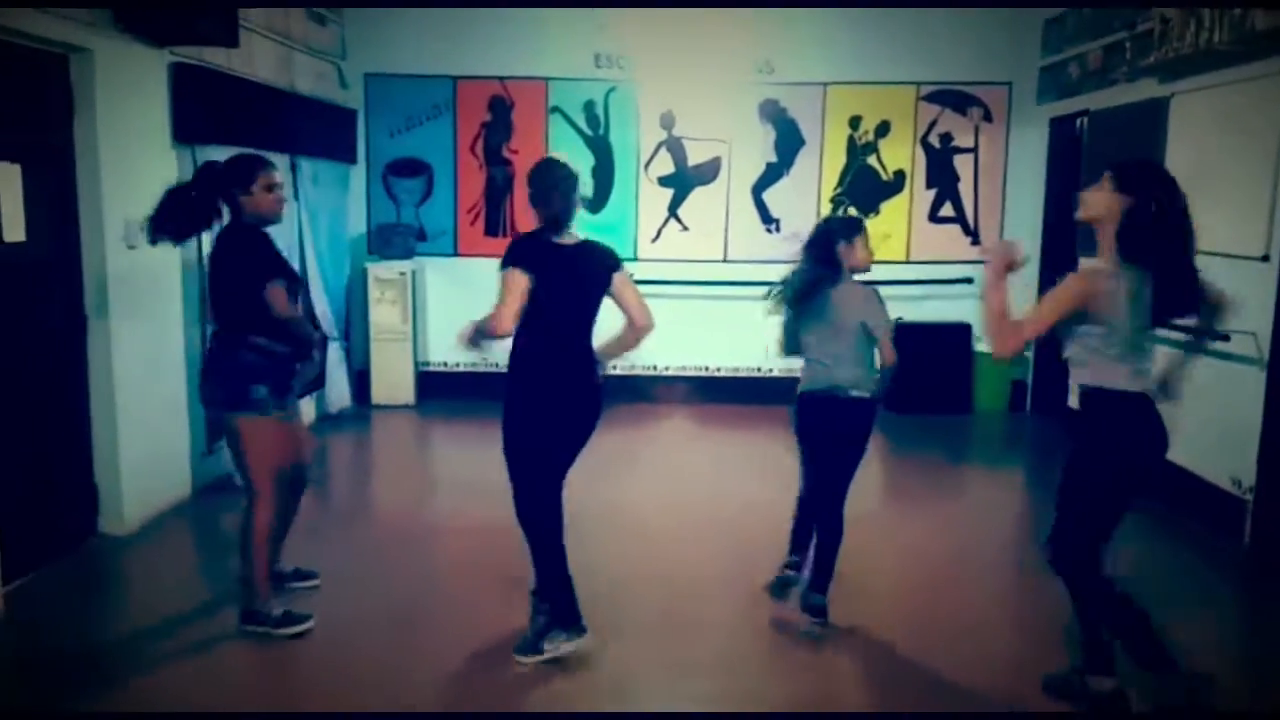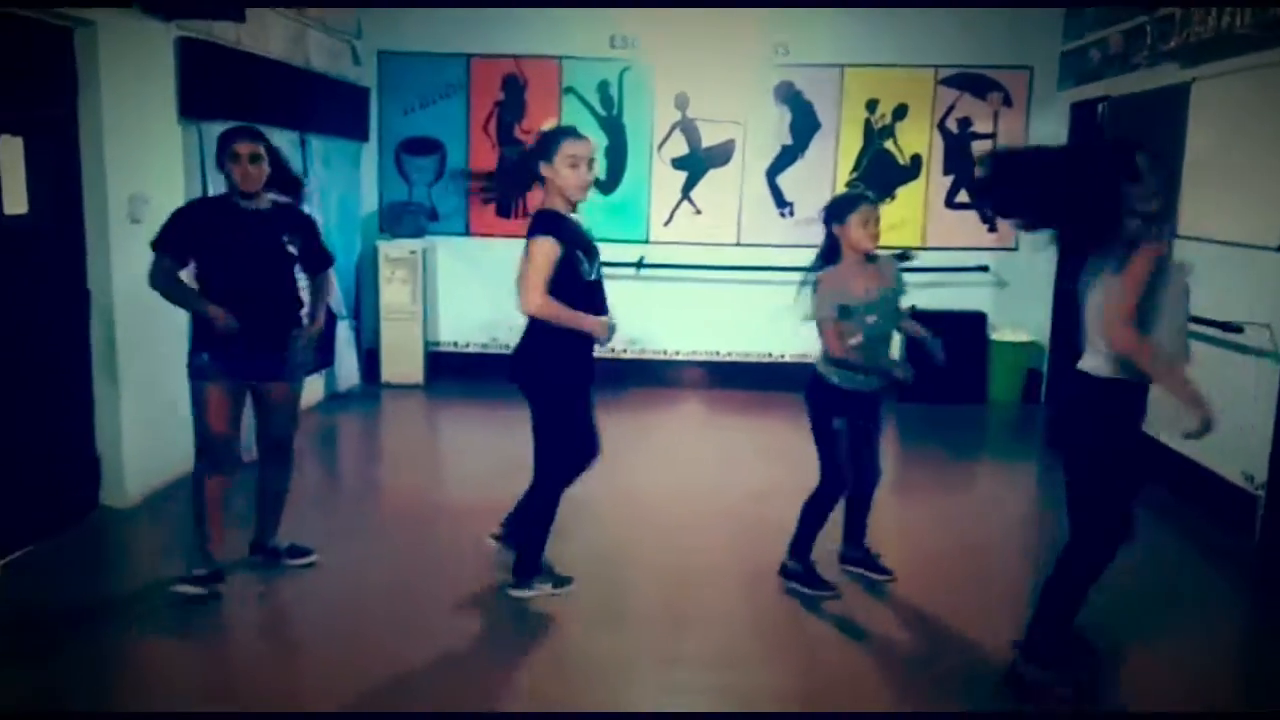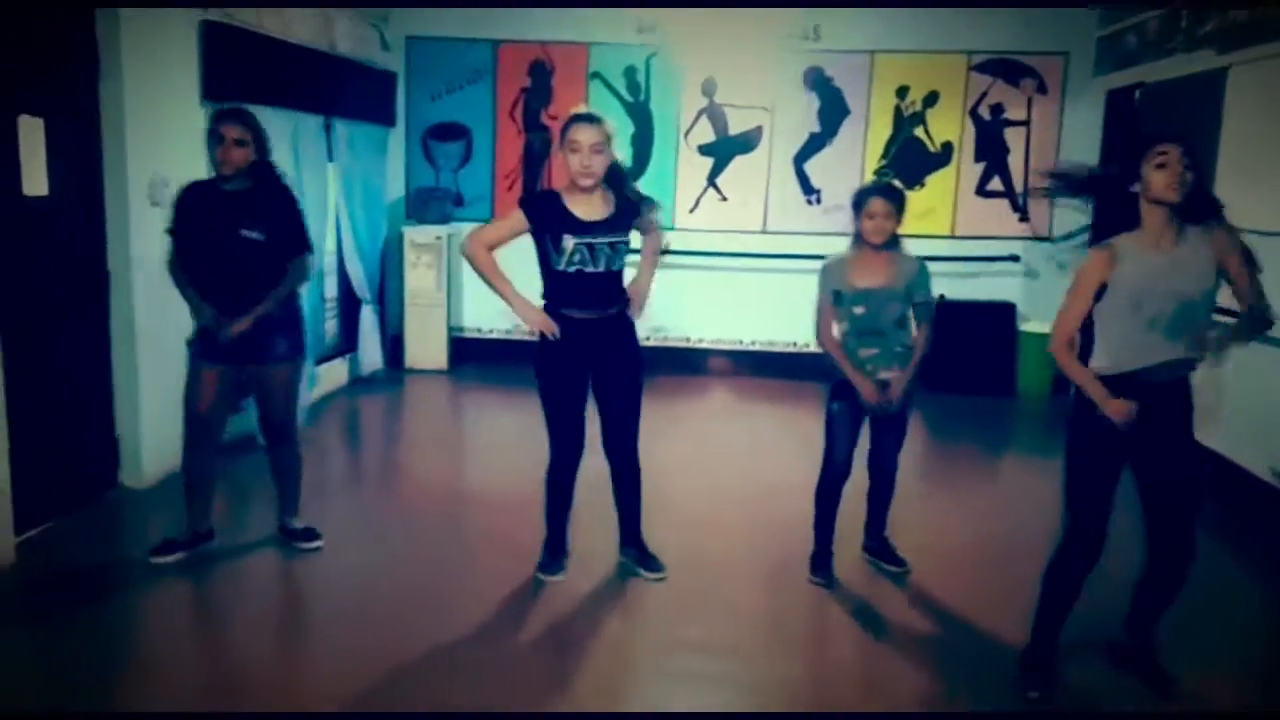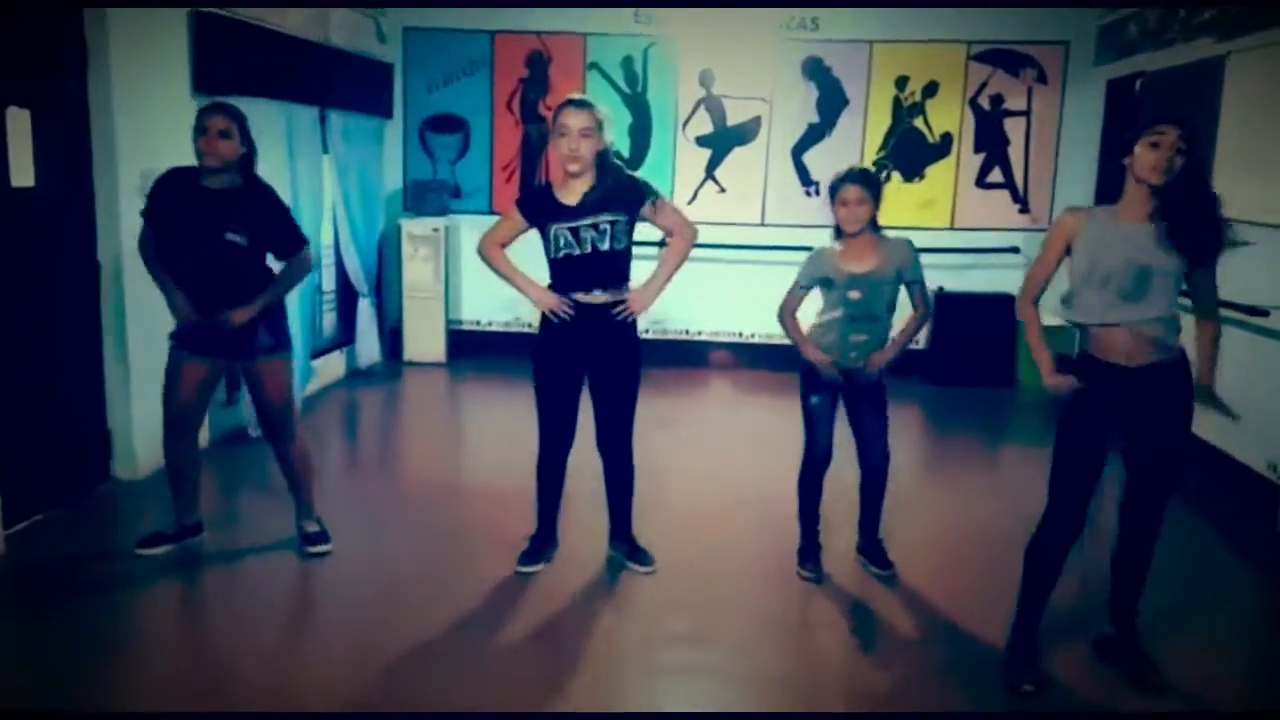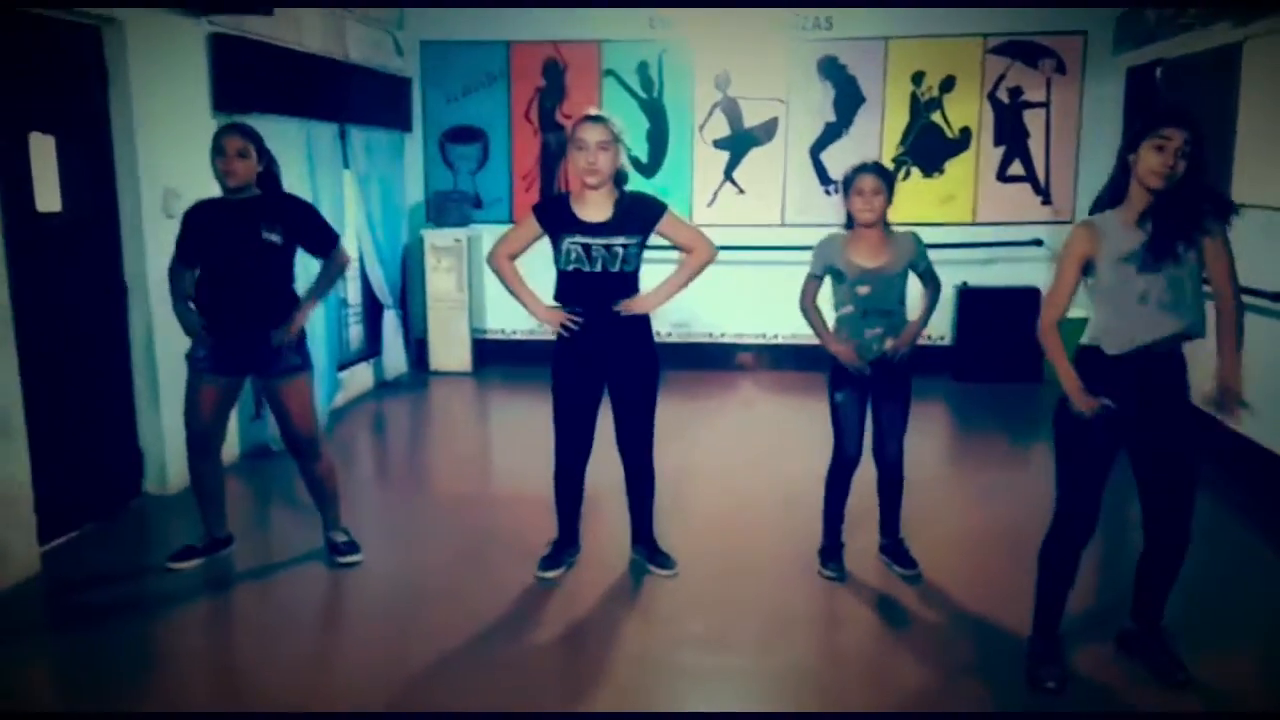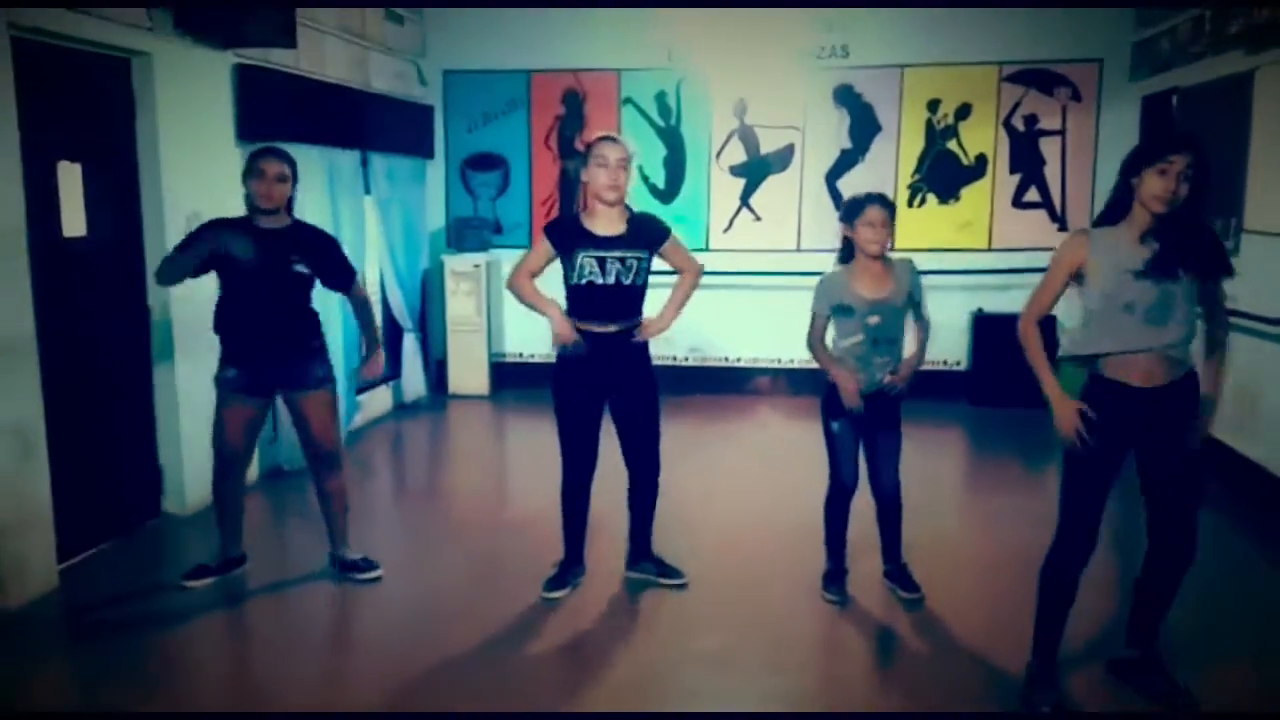
dt=0.3s
person 1, frame 1
left shoulder: (1091, 278)
right shoulder: (1146, 270)
left elbow: (1008, 342)
right elbow: (1207, 312)
left wrist: (996, 274)
right wrist: (1173, 370)
left hip: (1109, 426)
right hip: (1136, 423)
left knee: (1073, 554)
right knee: (1078, 550)
left ankle: (1146, 666)
right ankle: (1098, 670)
person 1, frame 2
left shoulder: (1102, 250)
right shoulder: (1145, 250)
right elbow: (1119, 333)
right wrist: (1190, 395)
left hip: (1090, 401)
right hip: (1108, 409)
left knee: (1096, 532)
right knee: (1096, 540)
left ankle: (1054, 638)
right ankle: (1039, 658)
person 1, frame 3
left shoulder: (1215, 241)
right shoulder: (1108, 256)
left elbow: (1258, 314)
right elbow: (1061, 343)
left wrist: (1225, 335)
right wrist: (1102, 398)
left hip: (1169, 409)
right hip: (1102, 409)
left knee: (1176, 548)
right knee: (1084, 541)
left ankle: (1135, 642)
right ankle: (1039, 650)
person 1, frame 4
left shoulder: (1185, 232)
right shoulder: (1078, 223)
left elbow: (1206, 313)
right elbow: (1027, 299)
left wrist: (1203, 378)
right wrist: (1046, 367)
left hip: (1162, 390)
right hip: (1093, 385)
left knee: (1141, 525)
right knee: (1062, 519)
left ankle: (1120, 634)
right ankle: (1023, 640)
person 1, frame 5
left shoulder: (1198, 220)
right shoulder: (1091, 232)
left elbow: (1227, 300)
right elbow: (1049, 319)
left wrist: (1229, 378)
right wrist: (1073, 389)
left hip: (1165, 382)
right hip: (1099, 380)
left knee: (1172, 522)
right knee: (1076, 518)
left ankle: (1144, 631)
right ankle: (1044, 639)
person 1, frame 6
left shoulder: (1192, 249)
right shoulder: (1085, 246)
left elbow: (1215, 326)
right elbow: (1029, 322)
left wrist: (1208, 401)
right wrist: (1056, 396)
left hip: (1174, 407)
right hip: (1105, 405)
left knee: (1175, 547)
right knee: (1074, 541)
left ankle: (1139, 655)
right ankle: (1042, 664)
person 2, frame 1
left shoulder: (524, 252)
right shoulder: (600, 257)
left elbow: (502, 323)
right elbow: (642, 321)
left wrist: (473, 332)
right wrist: (607, 353)
left hip: (532, 389)
right hip: (582, 390)
left knee: (530, 500)
right knee: (548, 493)
left ankle: (564, 621)
right ankle: (550, 601)
person 2, frame 2
left shoulder: (557, 223)
right shoulder: (553, 225)
right elbow: (531, 300)
left wrist: (588, 317)
right wrist: (592, 324)
left hip: (544, 358)
right hip: (556, 363)
left knee: (581, 449)
right knee: (557, 463)
left ankle: (515, 528)
right ankle: (526, 571)
person 2, frame 3
left shoulder: (628, 203)
right shoulder: (541, 206)
left elbow: (654, 234)
right elbow: (475, 246)
left wrist: (642, 282)
right wrist: (520, 305)
left hip: (616, 339)
right hip: (561, 341)
left knee: (623, 449)
right knee: (565, 451)
left ankle: (633, 543)
right ankle: (555, 545)
person 2, frame 4
left shoulder: (628, 191)
right shoulder: (538, 201)
left elbow: (684, 233)
right elbow: (490, 246)
left wrist: (651, 289)
right wrist: (532, 291)
left hip: (615, 329)
right hip: (562, 330)
left knee: (616, 442)
right knee: (554, 441)
left ankle: (622, 537)
right ankle: (544, 536)
person 2, frame 5
left shoulder: (641, 208)
right shoulder: (553, 210)
left elbow: (702, 248)
right elbow: (499, 255)
left wrist: (657, 296)
right wrist: (536, 307)
left hip: (631, 337)
right hip: (577, 340)
left knee: (637, 448)
right knee: (571, 449)
left ankle: (644, 541)
right ankle: (566, 542)
person 2, frame 6
left shoulder: (648, 228)
right shoulder: (563, 230)
left elbow: (691, 269)
right elbow: (518, 279)
left wrist: (666, 317)
right wrist: (553, 312)
left hip: (630, 356)
right hip: (579, 356)
left knee: (645, 464)
right knee: (577, 468)
left ankle: (642, 555)
right ankle: (572, 562)
person 3, frame 1
left shoulder: (232, 243)
right shoulder: (251, 244)
left elbow: (239, 316)
right elbow: (283, 308)
left wrist: (289, 349)
right wrist: (308, 341)
left hip: (258, 376)
right hip: (249, 378)
left knee: (294, 474)
right knee: (266, 489)
left ankle: (265, 569)
right ankle: (260, 605)
person 3, frame 2
left shoulder: (294, 219)
right shoulder: (199, 216)
left elbow: (321, 274)
right elbow: (161, 274)
left wrist: (317, 317)
right wrist: (206, 309)
left hip: (279, 349)
right hip: (219, 351)
left knee: (278, 449)
right knee: (216, 453)
left ankle: (266, 541)
right ankle: (206, 562)
person 3, frame 3
left shoulder: (274, 199)
right shoulder: (193, 198)
left elbow: (300, 268)
right elbow: (177, 260)
left wrist: (250, 317)
right wrist: (197, 302)
left hip: (272, 331)
right hip: (212, 333)
left knee: (280, 431)
right knee: (199, 433)
left ankle: (290, 519)
right ankle: (198, 529)
person 3, frame 4
left shoulder: (259, 201)
right shoulder: (172, 186)
left elbow: (301, 262)
right elbow: (149, 242)
left wrist: (253, 306)
right wrist: (172, 292)
left hip: (257, 326)
right hip: (196, 327)
left knee: (280, 427)
right knee: (178, 425)
left ankle: (308, 519)
right ankle: (187, 522)
person 3, frame 5
left shoulder: (286, 209)
right shoulder: (201, 216)
left elbow: (338, 258)
right elbow: (182, 270)
left wrist: (304, 309)
right wrist: (181, 307)
left hip: (276, 344)
right hip: (215, 344)
left knee: (305, 444)
right knee: (200, 443)
left ankle: (335, 530)
right ankle: (217, 535)
person 3, frame 6
left shoulder: (313, 241)
right shoulder: (222, 233)
left elbow: (355, 293)
right elbow: (166, 276)
left wrist: (374, 347)
right wrist: (211, 245)
left hip: (304, 362)
right hip: (243, 365)
left knee: (327, 457)
right knee: (228, 462)
left ankle: (343, 551)
right ankle: (231, 554)
person 4, frame 1
left shoulder: (808, 294)
right shoulder: (864, 295)
left elbow: (788, 348)
right elbow: (889, 359)
right wrist: (875, 385)
left hip: (810, 405)
right hip: (851, 408)
left knee: (812, 489)
right knee: (833, 496)
left ankle: (793, 565)
right ankle: (816, 593)
person 4, frame 2
left shoulder: (889, 270)
right shoulder: (828, 283)
right elbow: (835, 348)
left wrist: (924, 334)
right wrist: (890, 368)
left hip: (867, 393)
right hip: (833, 391)
left knee: (868, 474)
right knee: (835, 480)
left ankle: (854, 550)
right ankle: (796, 562)
person 4, frame 3
left shoulder: (912, 270)
right shoulder: (835, 269)
left elbow: (924, 329)
right elbow: (824, 331)
left wrist: (905, 379)
right wrist: (857, 379)
left hip: (893, 385)
right hip: (847, 383)
left knee: (884, 468)
right knee: (835, 467)
left ankle: (875, 540)
right ankle: (821, 551)
person 4, frame 4
left shoulder: (900, 252)
right shoulder: (822, 259)
left elbow: (922, 309)
right elbow: (786, 312)
left wrist: (891, 351)
right wrist: (808, 350)
left hip: (868, 372)
right hip: (822, 369)
left knee: (876, 460)
right knee: (818, 455)
left ankle: (869, 541)
right ankle: (808, 544)
person 4, frame 5
left shoulder: (908, 245)
right shoulder: (831, 247)
left elbow: (933, 287)
right elbow: (807, 299)
left wrist: (917, 327)
right wrist: (830, 341)
left hip: (893, 364)
right hip: (849, 366)
left knee: (891, 456)
right knee: (846, 455)
left ankle: (891, 541)
right ankle: (831, 543)
person 4, frame 6
left shoulder: (905, 273)
right shoulder: (833, 282)
left elbow: (920, 322)
right elbow: (814, 338)
left wrist: (913, 362)
right wrist: (837, 373)
left hip: (885, 397)
right hip: (843, 396)
left knee: (888, 486)
right knee: (843, 483)
left ankle: (894, 566)
right ankle: (834, 569)
